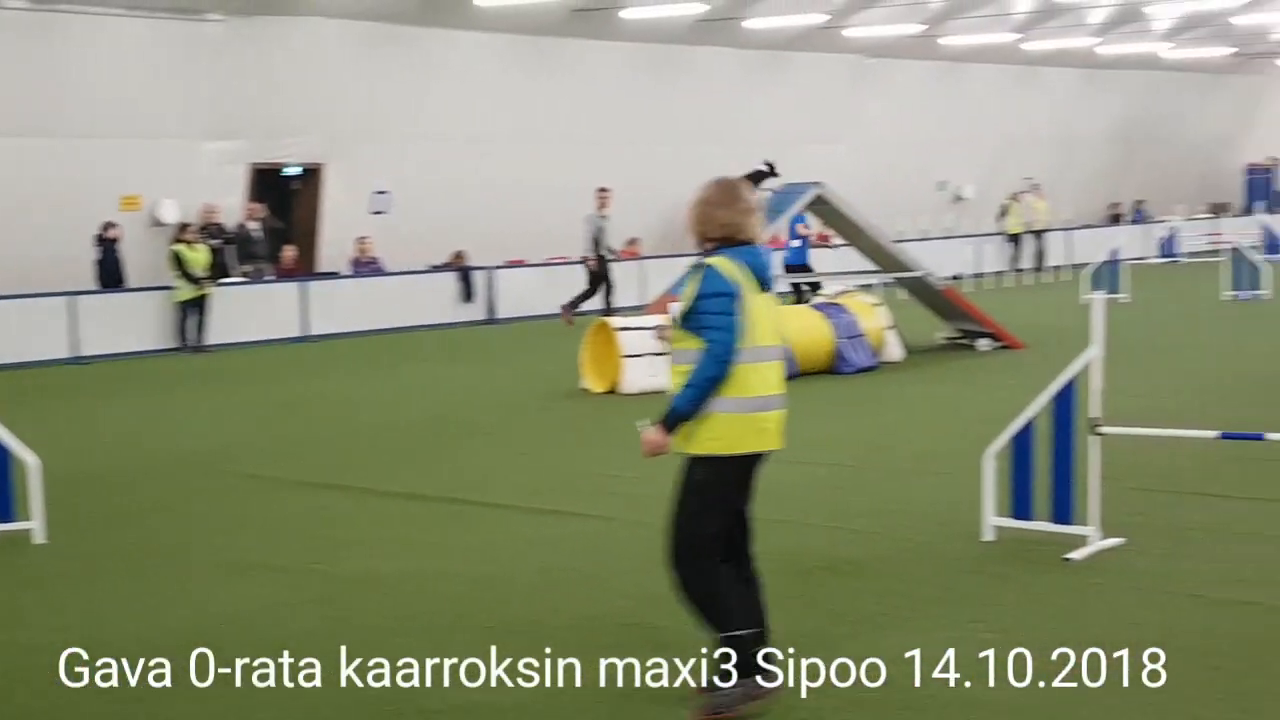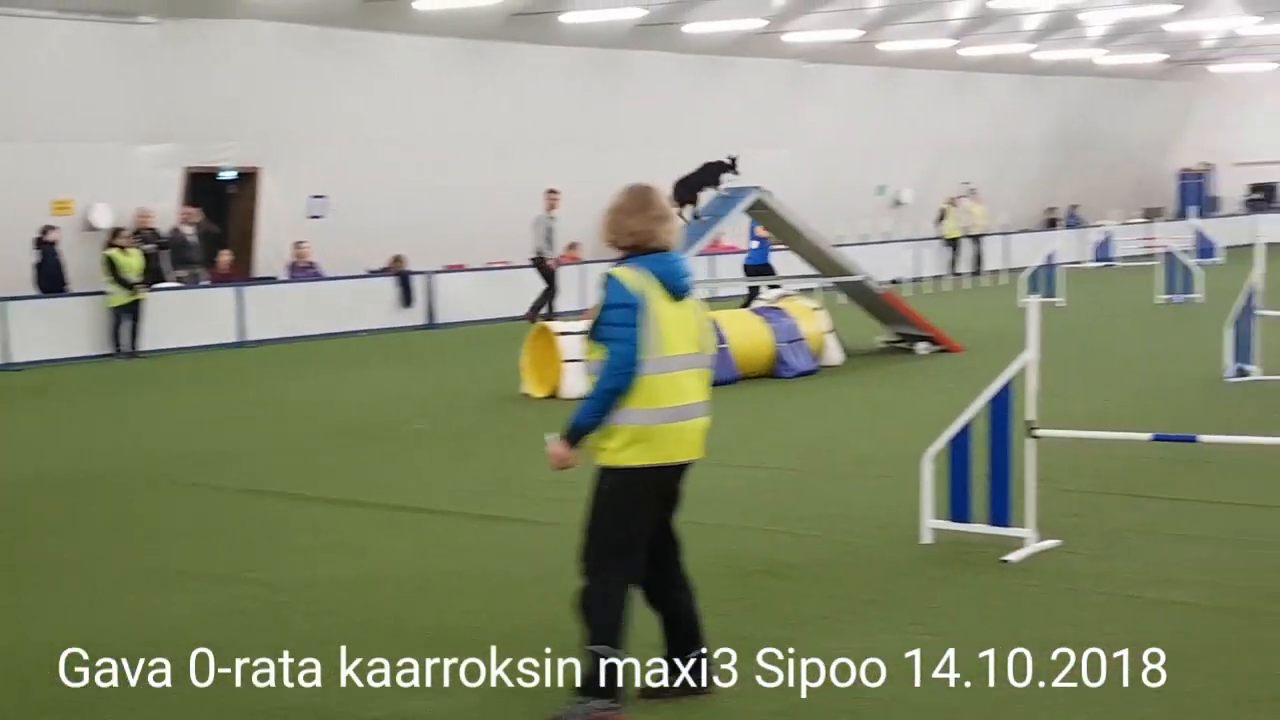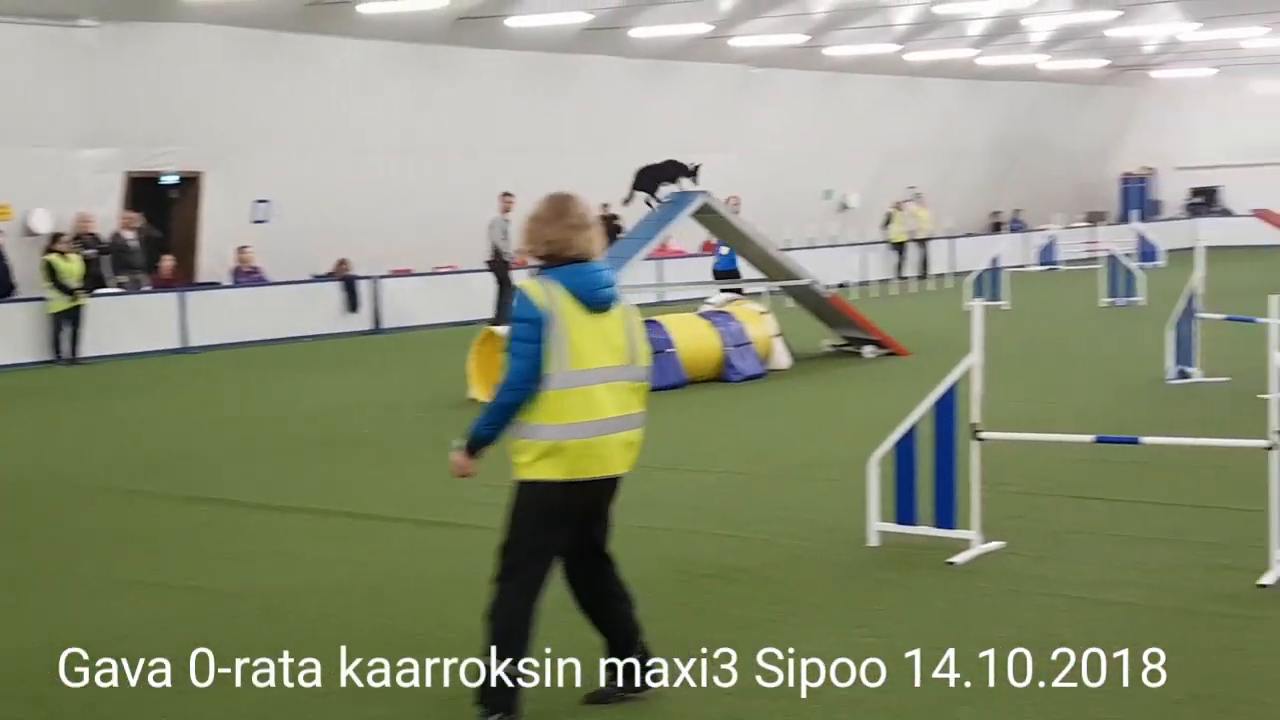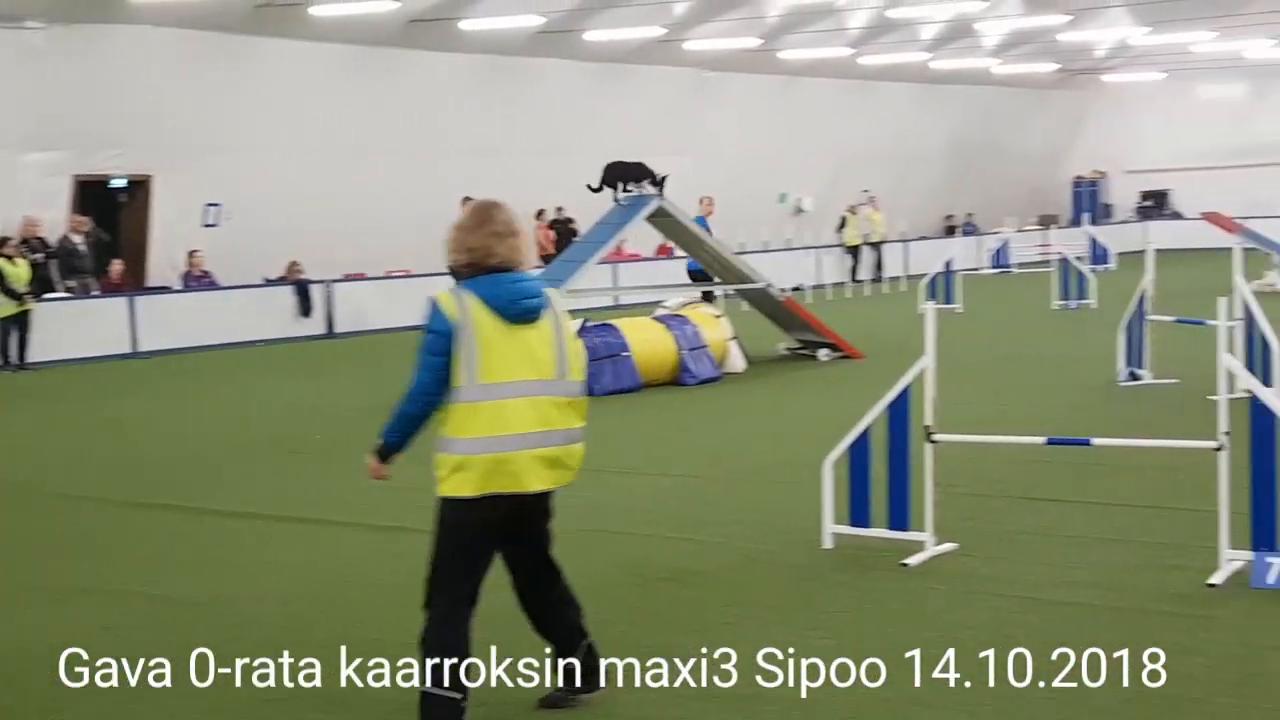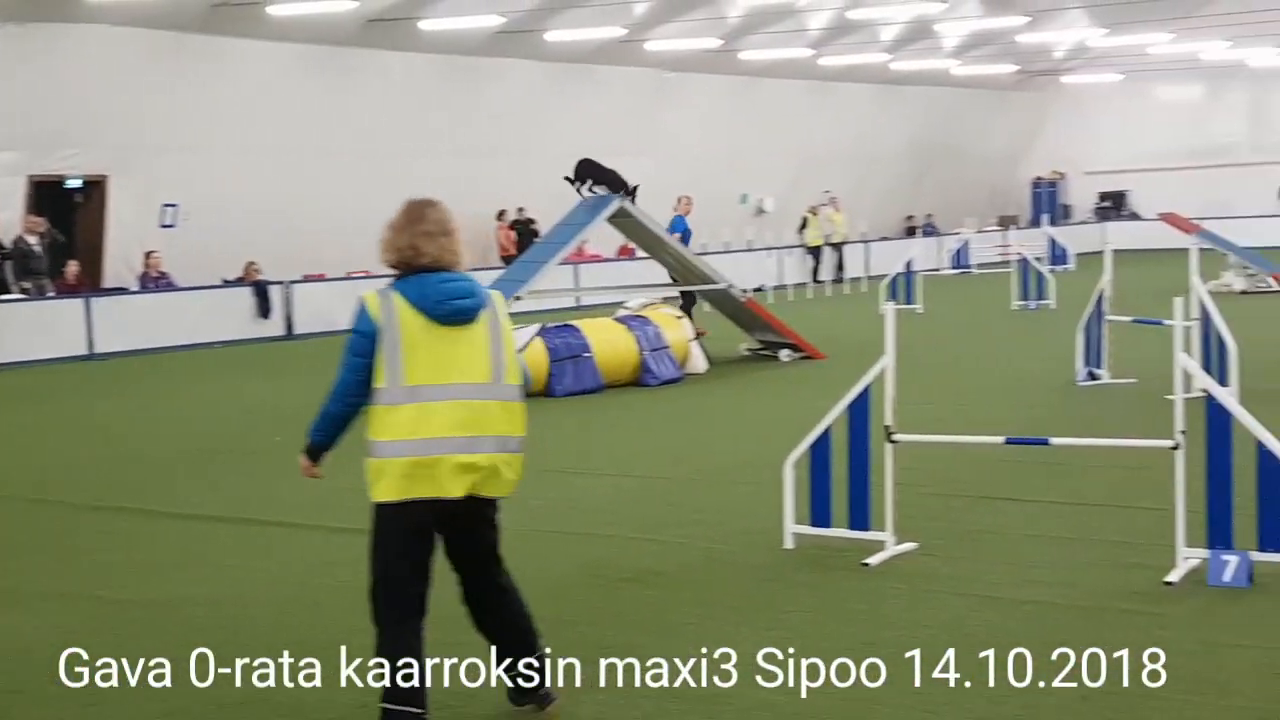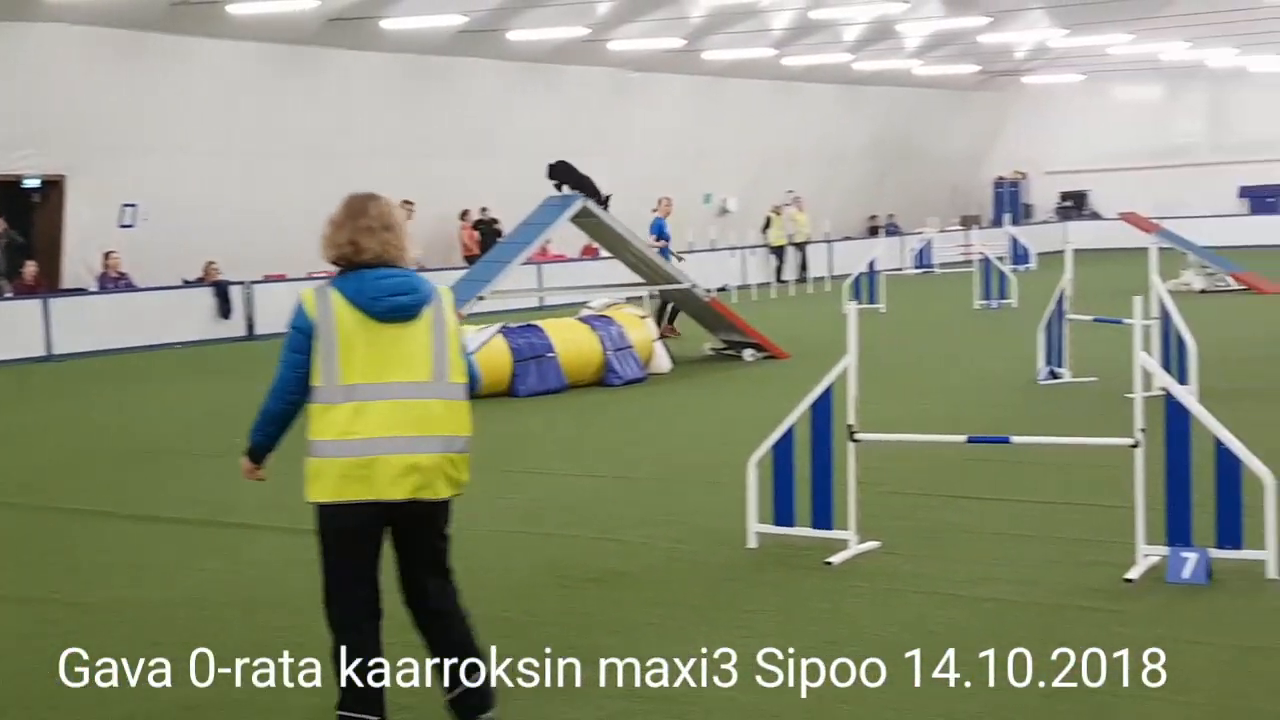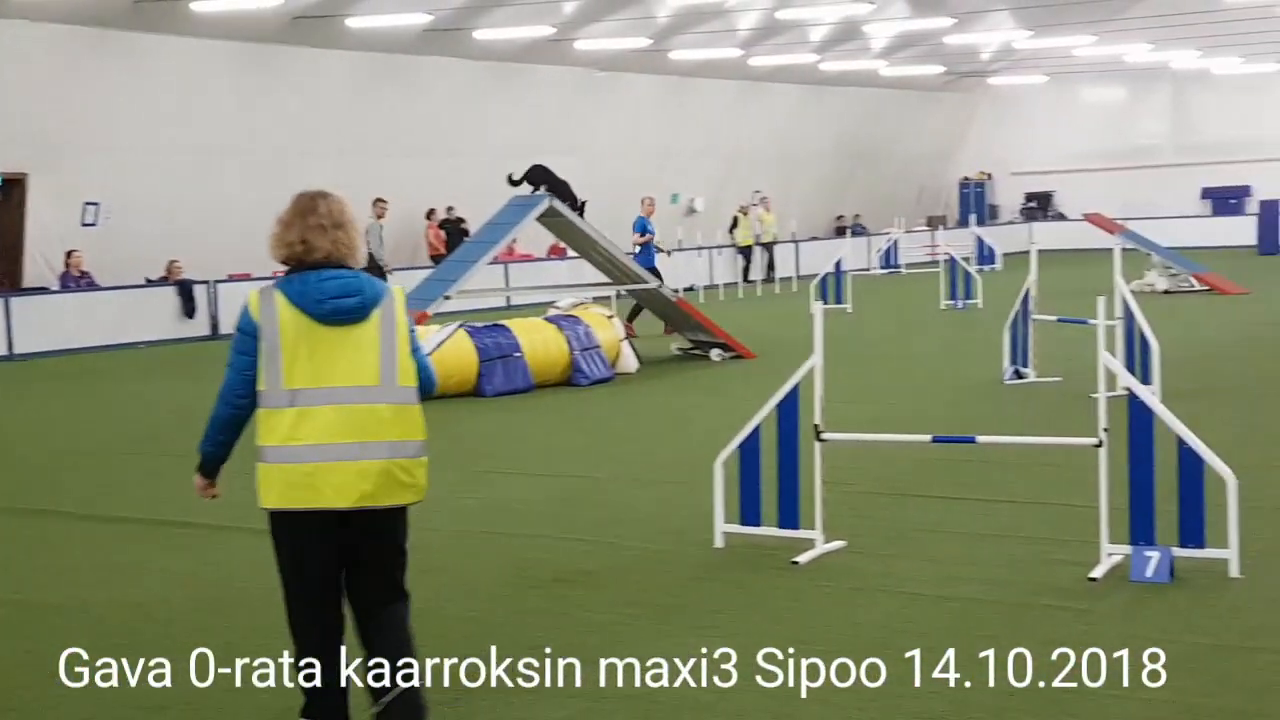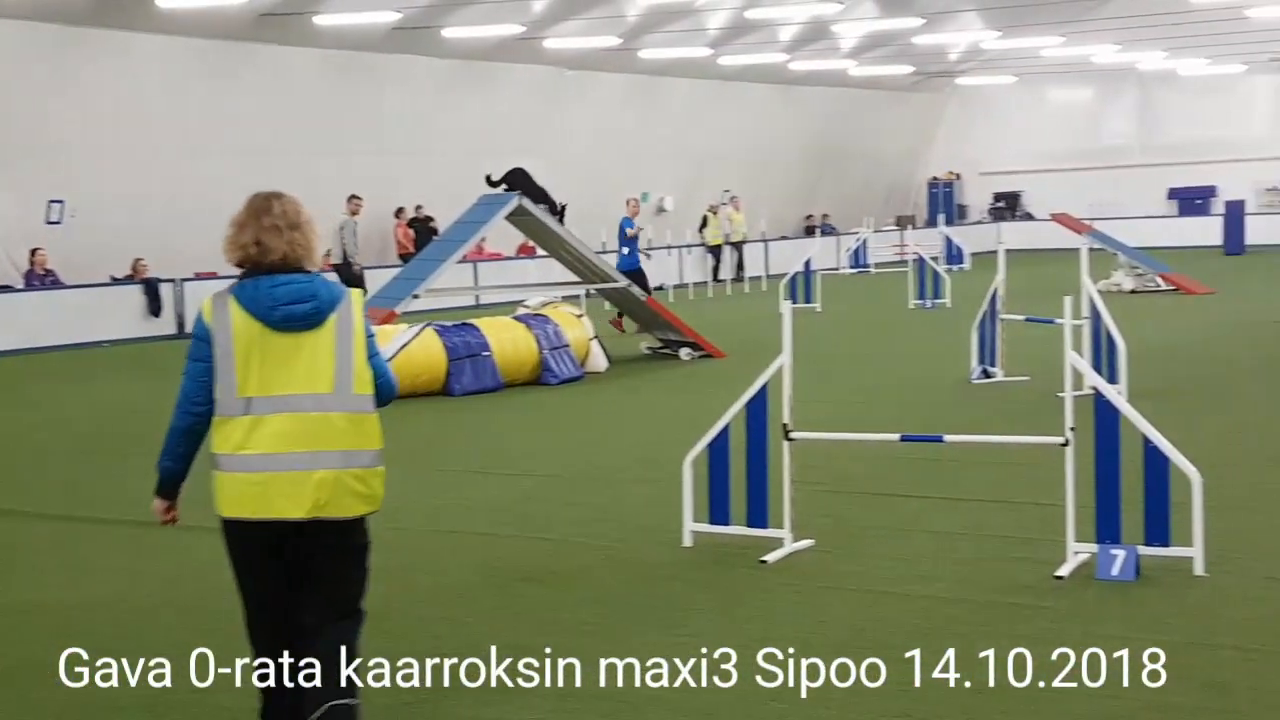
dt=0.1s
person 1, frame 1
left shoulder: (715, 273)
right shoulder: (748, 270)
left elbow: (716, 361)
left wrist: (668, 423)
right wrist: (682, 342)
left hip: (725, 433)
right hip: (741, 430)
left knee: (695, 551)
right knee: (727, 547)
left ankle: (742, 666)
right ankle: (749, 664)
person 1, frame 2
left shoulder: (623, 283)
right shoulder: (681, 281)
left elbow: (618, 371)
right elbow: (701, 357)
left wrist: (571, 435)
left hip: (640, 443)
right hip: (677, 439)
left knee: (605, 564)
right knee: (656, 552)
right ankle: (690, 665)
person 1, frame 3
left shoulder: (535, 295)
right shoulder: (612, 292)
left elbow: (519, 384)
right elbow: (640, 370)
left wrist: (472, 444)
left hip: (557, 457)
right hip: (607, 450)
left knee: (517, 578)
right knee: (589, 561)
right ankle: (632, 666)
person 1, frame 4
left shoulder: (450, 307)
right shoulder: (550, 302)
left elbow: (424, 394)
right elbow: (575, 382)
left wrist: (383, 450)
left hip: (479, 471)
right hip: (541, 464)
left knee: (449, 596)
right knee: (536, 568)
right ankle: (580, 672)
person 1, frame 5
left shoulder: (380, 308)
right shoulder: (490, 303)
left elbow: (349, 394)
right elbow: (514, 385)
left wrist: (314, 447)
left hip: (410, 476)
right hip: (480, 470)
left knee: (397, 604)
right knee: (485, 575)
person 1, frame 6
left shoulder: (319, 306)
right shoulder: (437, 299)
left elbow: (288, 393)
right elbow: (467, 383)
left wrist: (256, 450)
left hip: (349, 476)
right hip: (427, 472)
left knee: (352, 607)
right knee: (431, 587)
person 1, frame 7
left shoulder: (265, 307)
right shoulder: (389, 300)
left elbow: (236, 399)
right elbow: (425, 386)
left wrist: (208, 463)
left hip: (300, 483)
right hip: (382, 479)
left knee: (315, 614)
right knee: (383, 599)
person 1, frame 8
left shoulder: (218, 313)
right shoulder: (346, 304)
left elbow: (193, 410)
right elbow: (384, 390)
left wrist: (167, 485)
left hip: (252, 494)
right hip: (336, 489)
left knee: (272, 629)
right knee: (331, 620)
